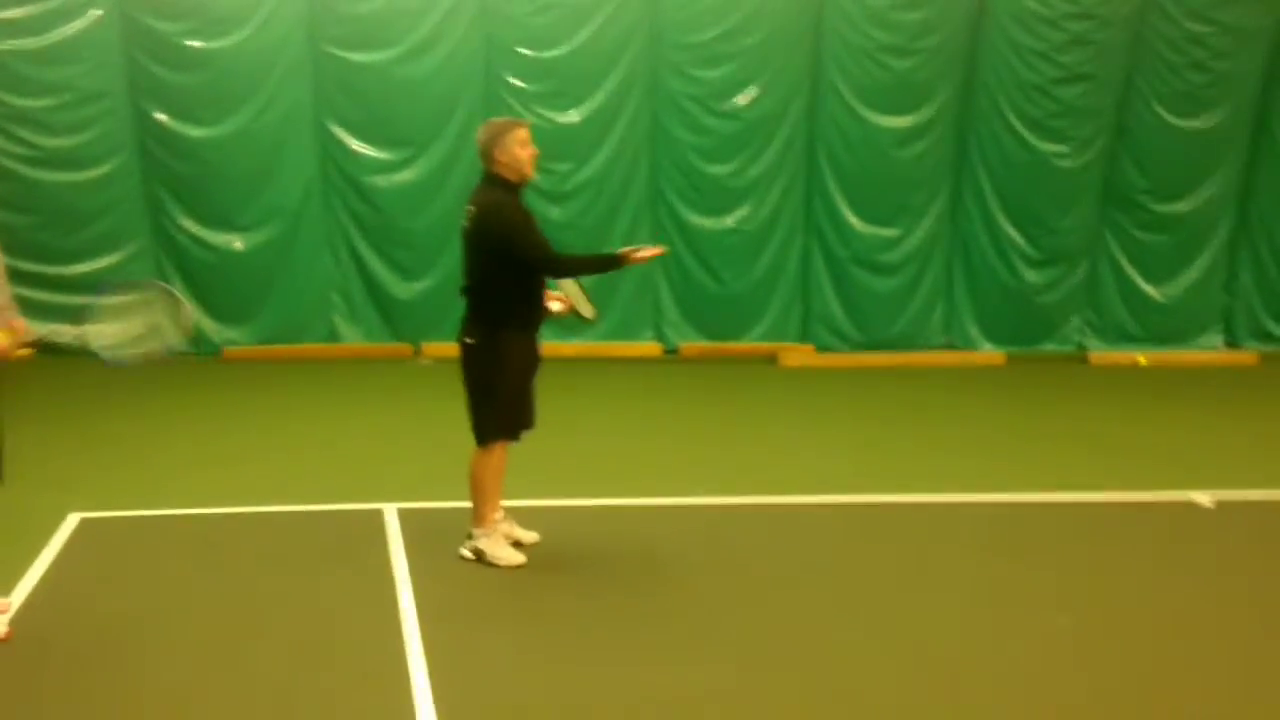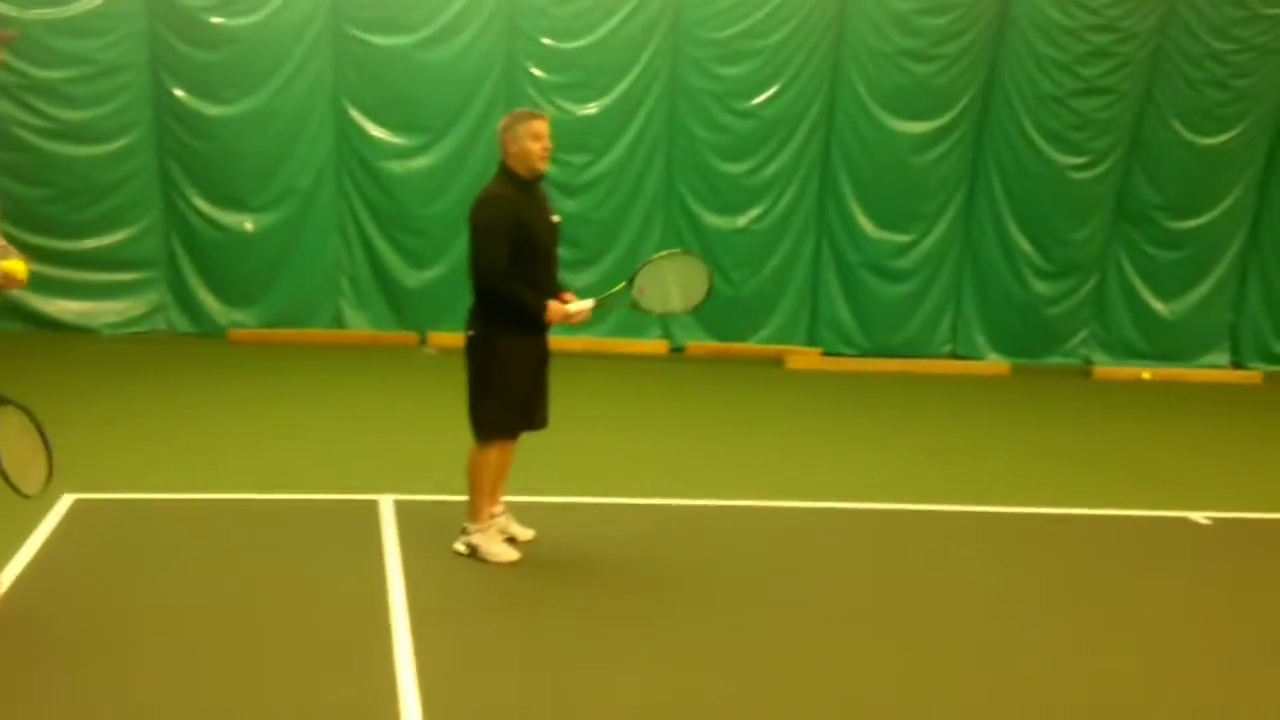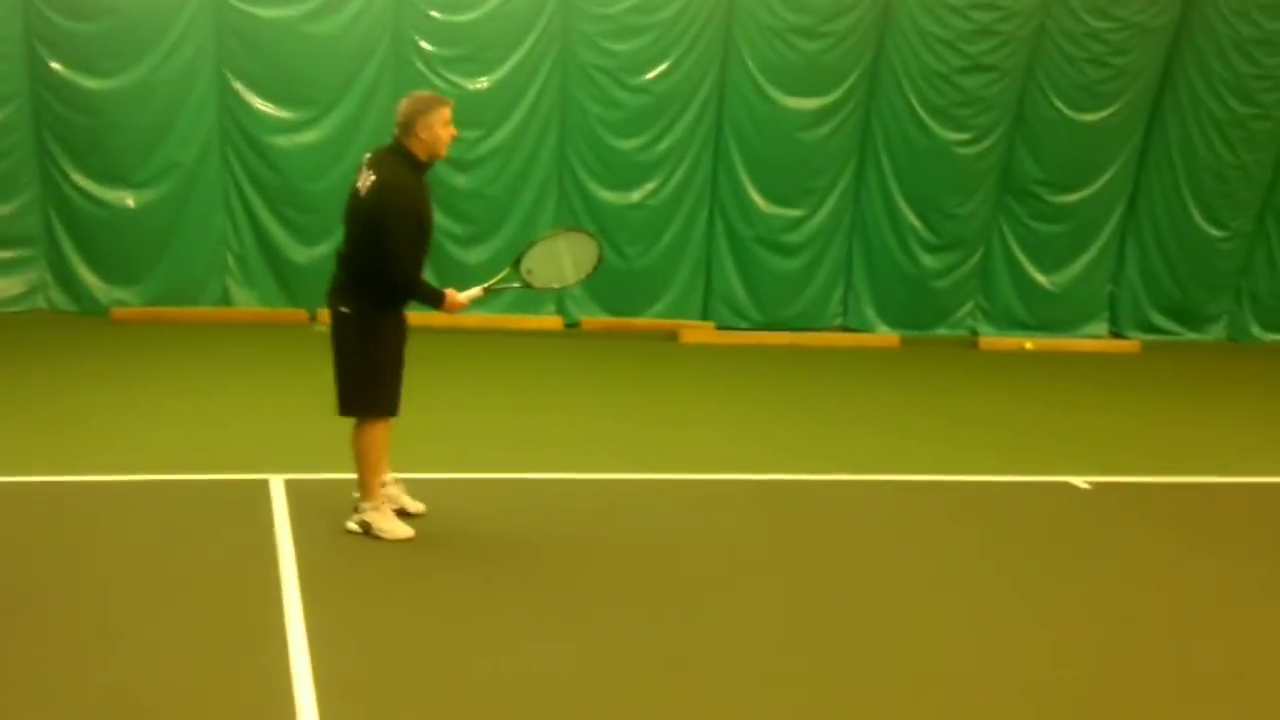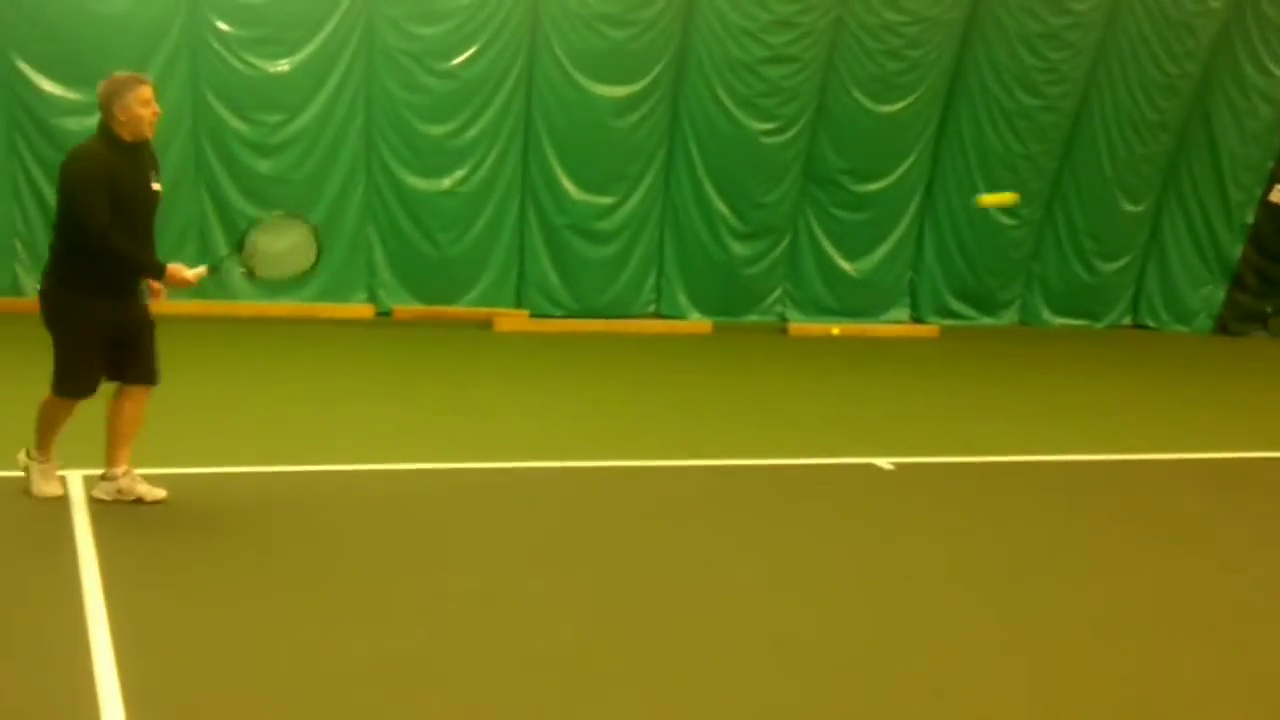
dt=1s
person 1, frame 1
left shoulder: (497, 202)
right shoulder: (498, 209)
right elbow: (554, 262)
left wrist: (539, 297)
right wrist: (624, 257)
left hip: (509, 334)
right hip: (494, 338)
left knee: (503, 434)
right knee: (492, 436)
left ankle: (494, 518)
right ankle: (481, 534)
person 1, frame 2
left shoulder: (537, 196)
right shoulder: (496, 202)
right elbow: (491, 278)
left wrist: (560, 295)
right wrist: (541, 308)
left hip: (529, 334)
right hip: (497, 335)
left knee: (512, 430)
right knee: (491, 433)
left ankle: (494, 512)
right ankle: (475, 529)
person 1, frame 3
left shoulder: (383, 160)
right shoulder: (401, 189)
right elbow: (399, 271)
right wrist: (440, 299)
left hip: (362, 298)
right hip: (370, 307)
left knee: (374, 402)
right knee: (375, 407)
left ankle: (382, 483)
right ankle: (370, 507)
person 1, frame 4
left shoulder: (145, 155)
right shoulder: (86, 162)
right elbow: (99, 238)
left wrist: (149, 275)
right wrist: (160, 269)
left hip: (125, 293)
right hip: (77, 293)
left knee: (139, 379)
right knee: (72, 389)
left ankle: (118, 475)
right ankle: (38, 458)
